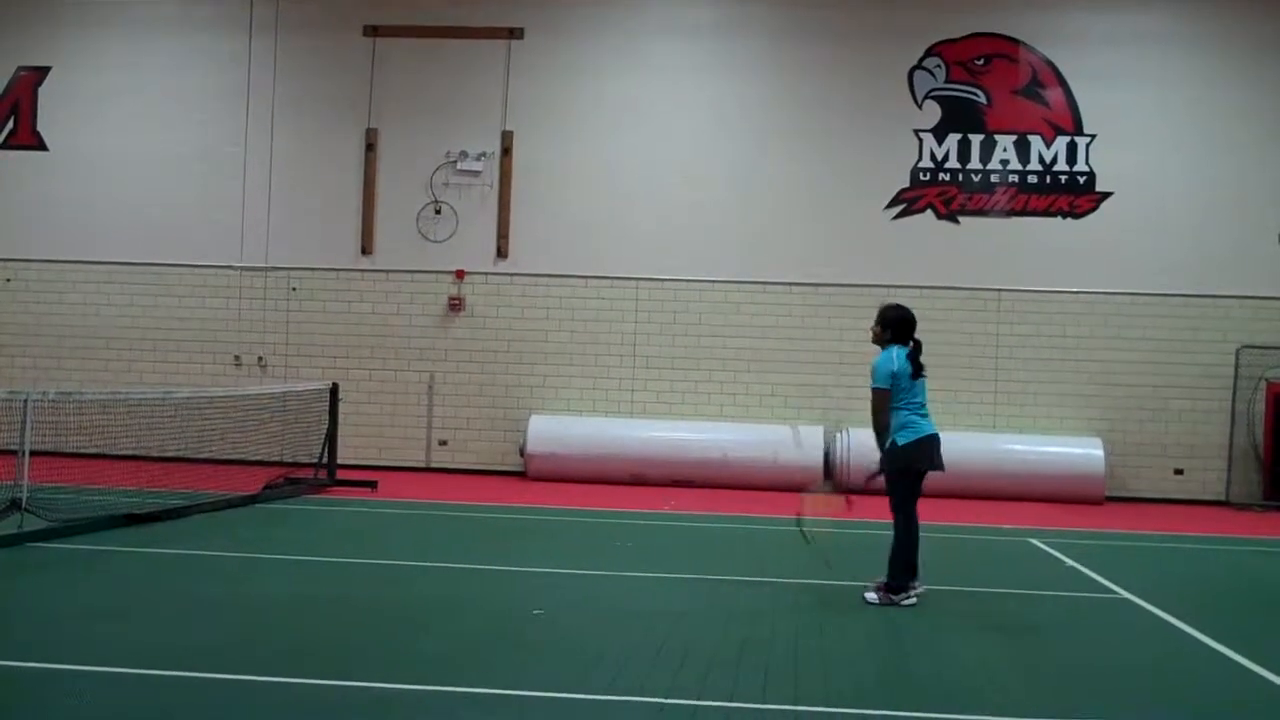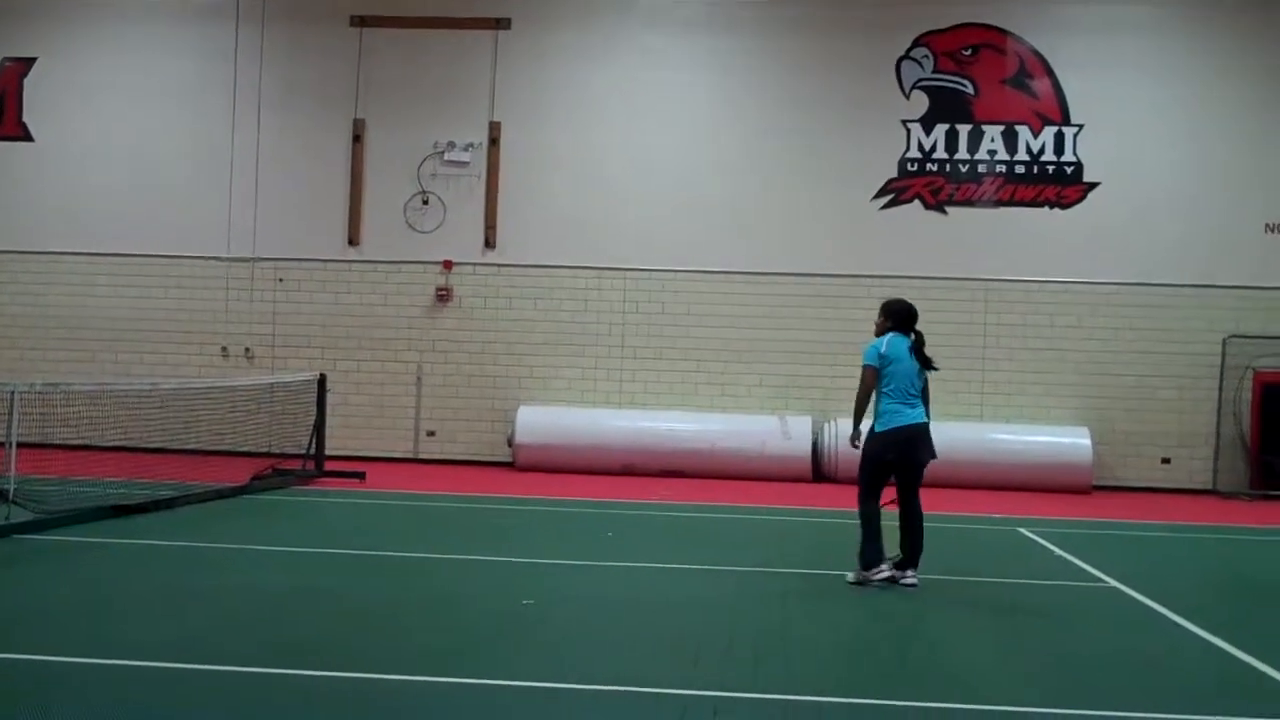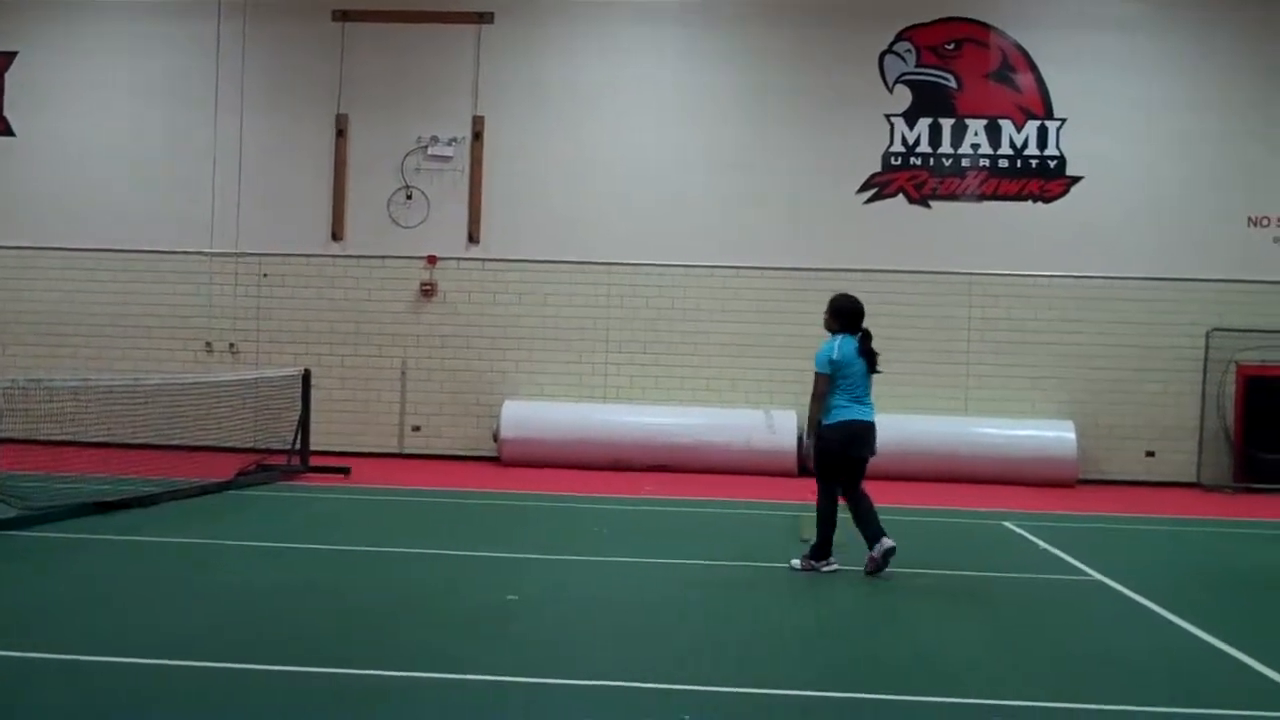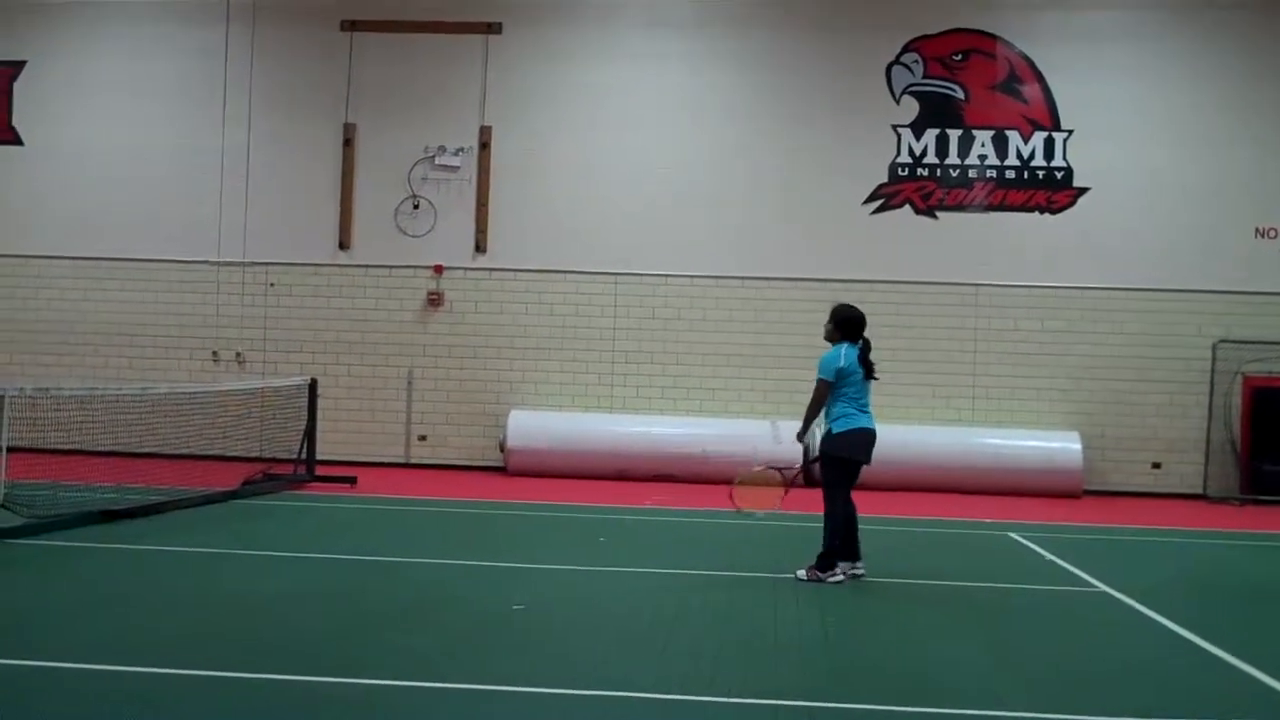
dt=0.5s
person 1, frame 1
left shoulder: (885, 362)
right shoulder: (907, 357)
left elbow: (880, 413)
left wrist: (883, 450)
right wrist: (888, 448)
left hip: (906, 444)
right hip: (924, 439)
left knee: (903, 515)
right knee: (905, 512)
left ankle: (899, 589)
right ankle: (905, 578)
person 1, frame 2
left shoulder: (878, 347)
right shoulder: (916, 351)
left elbow: (865, 391)
left wrist: (856, 428)
left hip: (888, 432)
right hip: (918, 431)
left knee: (868, 497)
right knee: (910, 501)
left ankle: (874, 564)
right ankle: (907, 568)
person 1, frame 3
left shoulder: (829, 350)
right shoulder: (864, 348)
left elbow: (819, 396)
left wrist: (810, 436)
left hip: (835, 428)
right hip: (864, 425)
left knee: (827, 493)
right knee: (853, 490)
left ankle: (821, 556)
right ankle: (878, 541)
person 1, frame 4
left shoulder: (833, 357)
right shoulder: (859, 355)
left elbow: (818, 400)
left wrist: (804, 429)
left hip: (843, 435)
right hip: (863, 432)
left knee: (834, 500)
right knee: (842, 498)
left ankle: (827, 567)
right ankle: (851, 560)
